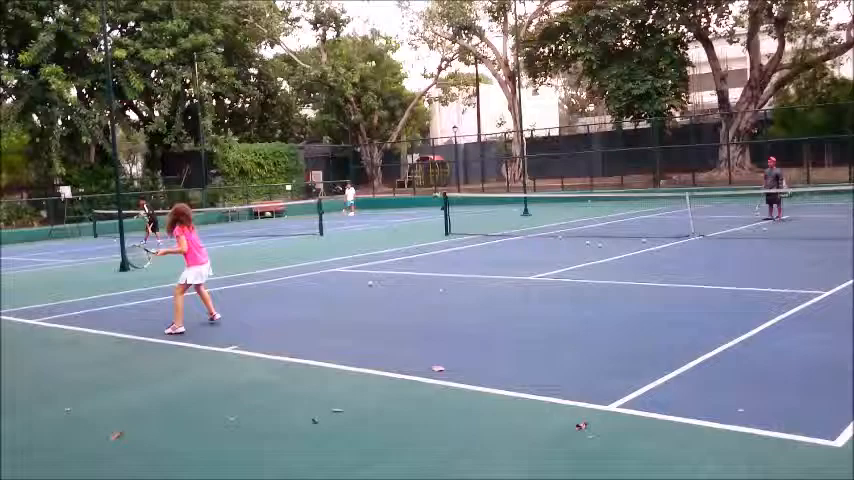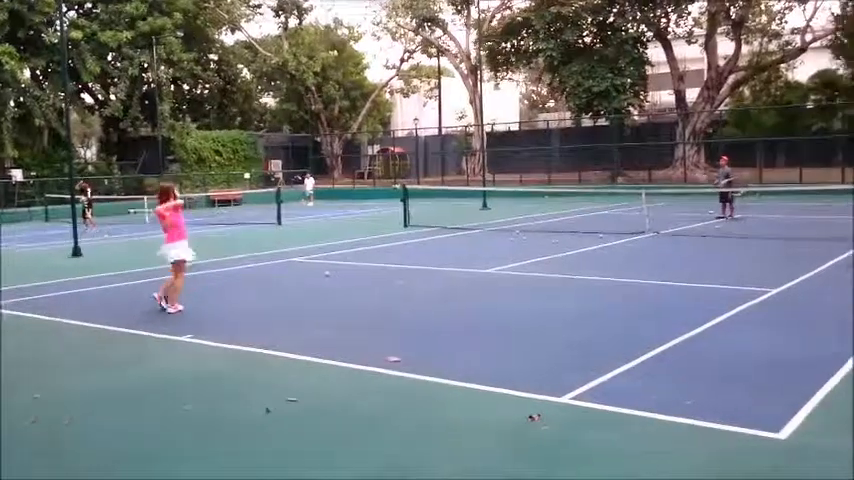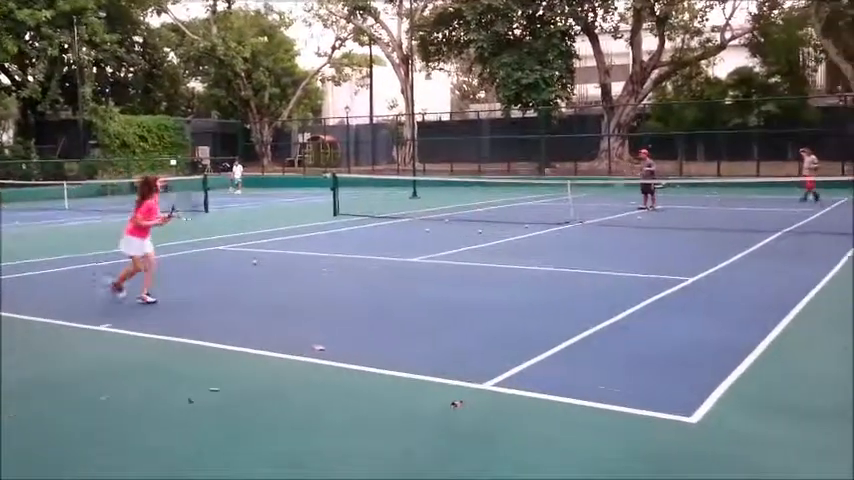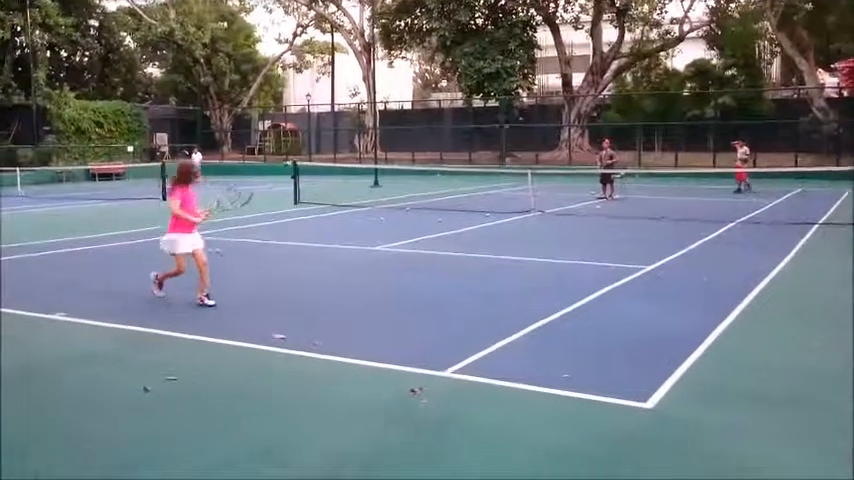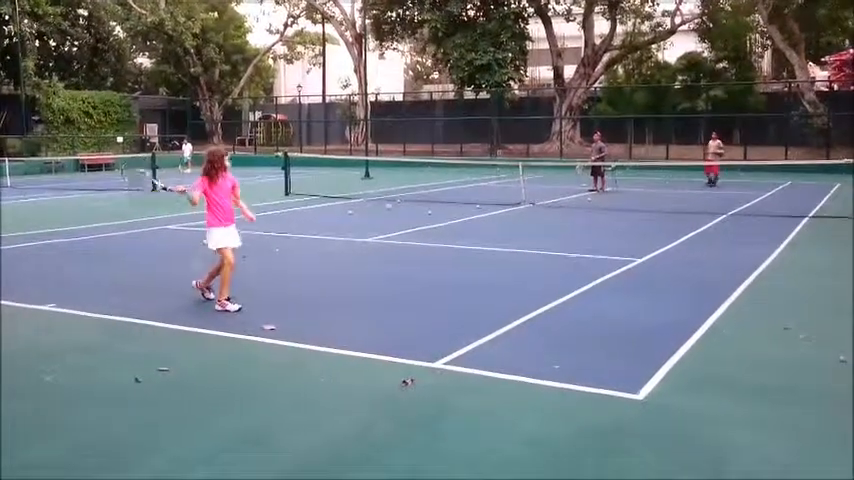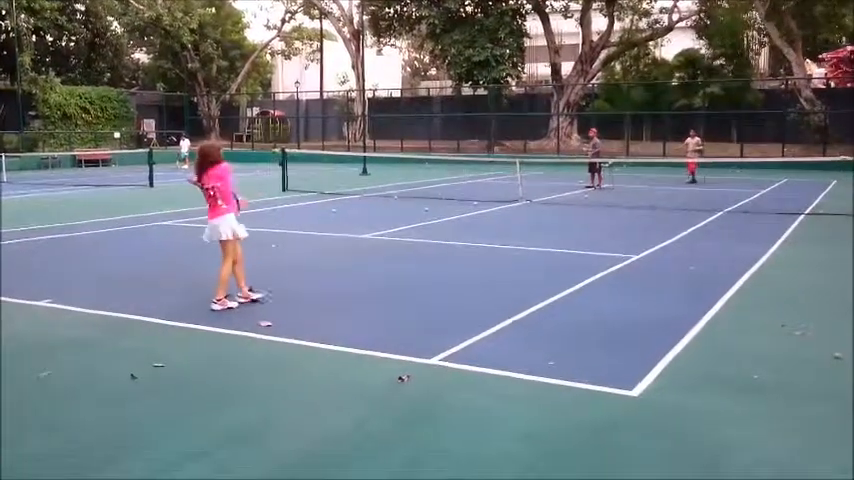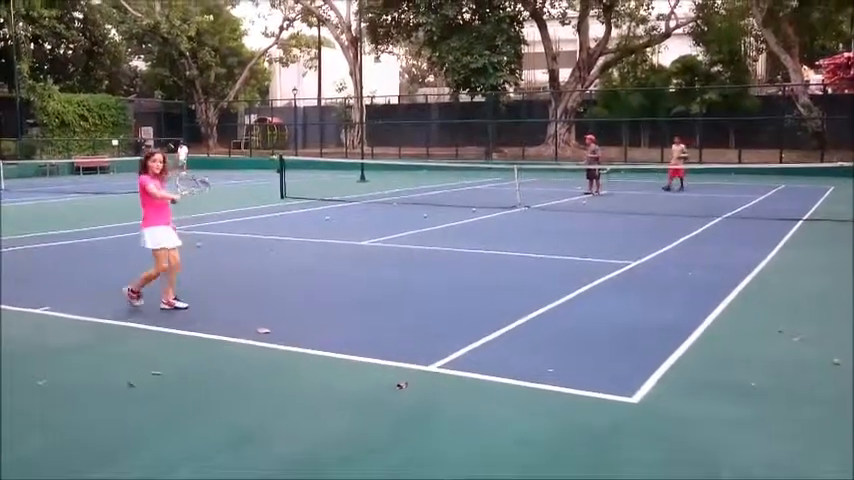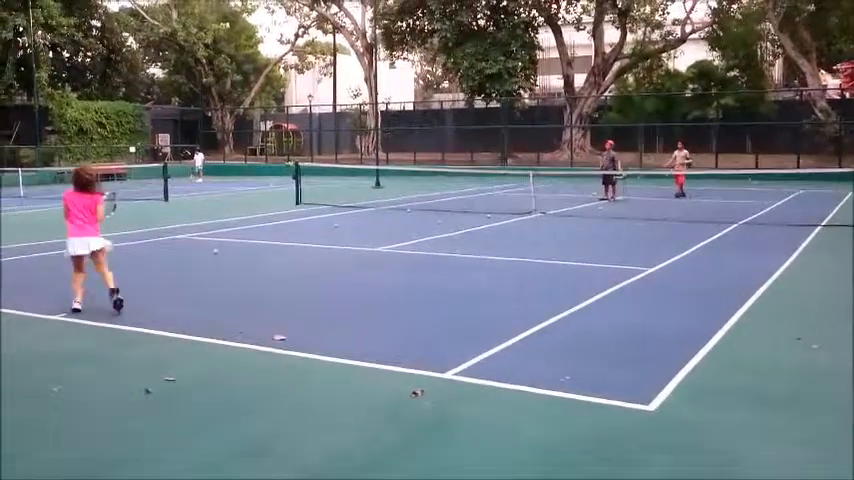
dt=0.7s
person 1, frame 1
left shoulder: (178, 229)
right shoulder: (189, 226)
left elbow: (183, 249)
right elbow: (188, 246)
left wrist: (166, 251)
left hip: (194, 266)
right hip: (203, 262)
left knee: (178, 294)
right knee: (200, 288)
left ankle: (178, 325)
right ankle: (213, 313)
person 1, frame 2
left shoulder: (175, 204)
right shoulder: (161, 211)
left elbow: (181, 202)
right elbow: (166, 229)
left wrist: (167, 204)
right wrist: (166, 216)
left hip: (181, 243)
right hip: (175, 244)
left knee: (178, 275)
right knee: (179, 275)
left ankle: (161, 295)
right ankle: (172, 304)
person 1, frame 3
left shoulder: (154, 198)
right shoulder: (147, 202)
left elbow: (156, 214)
right elbow: (137, 222)
left wrist: (162, 218)
right wrist: (153, 223)
left hip: (144, 237)
right hip: (134, 237)
left knee: (151, 263)
right knee: (137, 268)
left ankle: (144, 294)
right ankle: (117, 284)
person 1, frame 4
left shoulder: (189, 189)
right shoulder: (178, 190)
right elbow: (175, 210)
left wrist: (200, 213)
right wrist: (193, 219)
left hip: (191, 233)
right hip: (178, 234)
left knee: (203, 262)
right knee: (180, 269)
left ankle: (203, 295)
right ankle: (158, 278)
person 1, frame 5
left shoulder: (230, 178)
right shoulder: (205, 180)
left elbow: (237, 200)
right elbow: (195, 201)
left wrist: (247, 213)
right wrist: (187, 192)
left hip: (229, 226)
right hip: (216, 227)
left knee: (223, 263)
right knee: (230, 261)
left ankle: (202, 285)
right ankle: (223, 300)
person 1, frame 6
left shoulder: (203, 177)
right shoulder: (224, 167)
left elbow: (211, 200)
left hip: (216, 219)
right hip: (225, 218)
left knee: (237, 256)
right knee: (229, 259)
left ankle: (244, 292)
right ankle: (219, 299)
person 1, frame 7
left shoulder: (159, 180)
right shoulder: (144, 178)
right elbow: (158, 194)
left wrist: (170, 222)
right wrist: (174, 197)
left hip: (165, 227)
right hip: (153, 229)
left knee: (175, 263)
right knee: (162, 267)
left ankle: (168, 299)
right ankle: (133, 290)
person 1, frame 8
left shoulder: (68, 195)
right shoulder: (96, 197)
left elbow: (66, 216)
right elbow: (100, 218)
left hip: (74, 239)
right hip: (91, 238)
left knee: (78, 271)
right knee: (103, 269)
left ankle: (77, 301)
right ankle: (112, 291)
